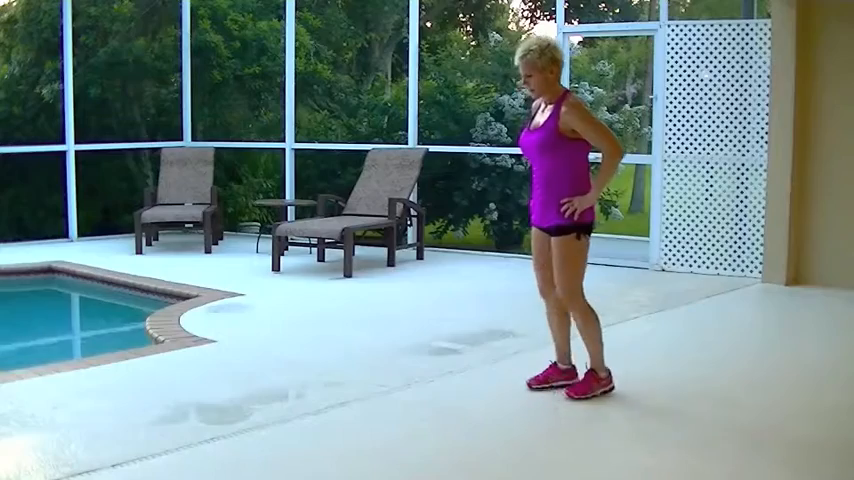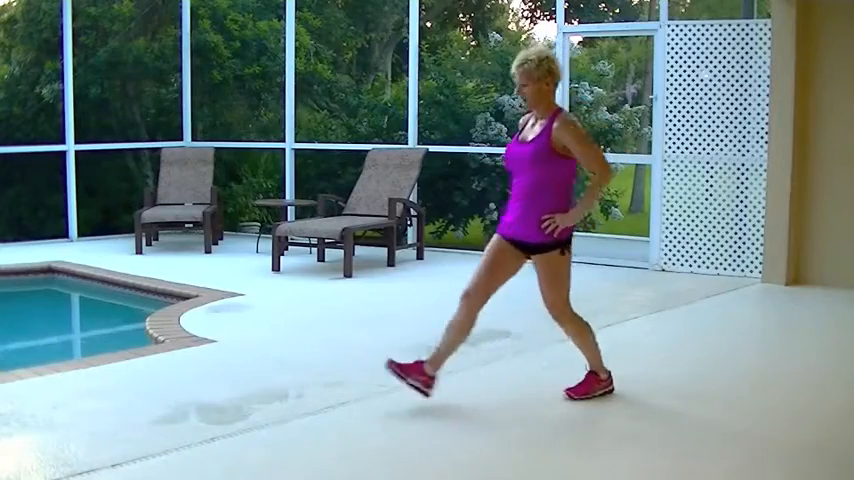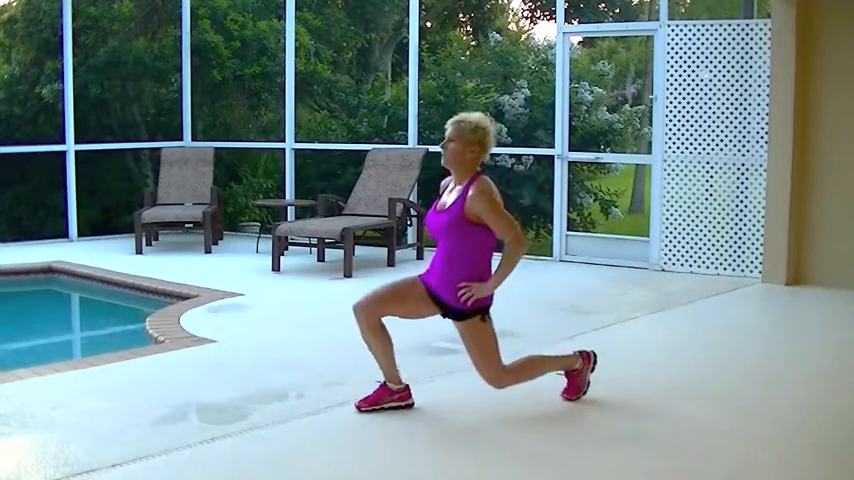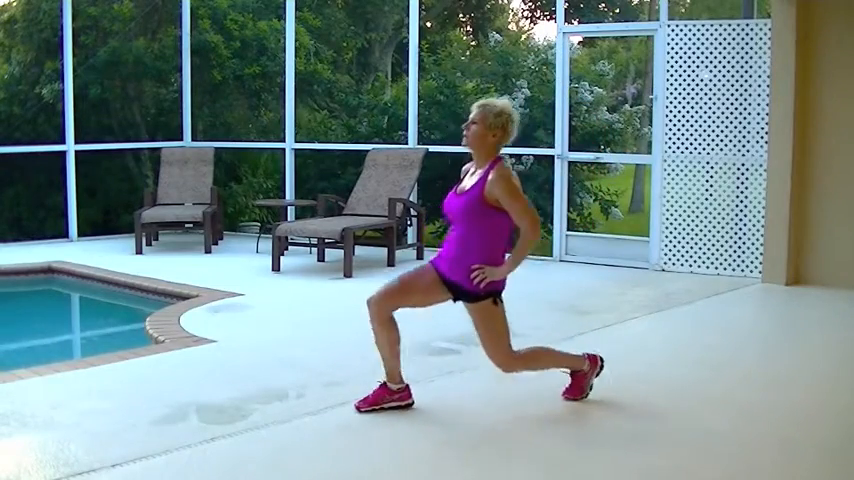
dt=0.5s
person 1, frame 1
left shoulder: (570, 109)
right shoulder: (538, 106)
left elbow: (614, 150)
left wrist: (591, 196)
left hip: (569, 216)
right hip: (543, 214)
left knee: (569, 296)
right knee: (548, 294)
left ankle: (600, 372)
right ankle: (563, 366)
person 1, frame 2
left shoulder: (563, 126)
right shoulder: (526, 122)
left elbow: (602, 172)
left wrist: (574, 215)
left hip: (547, 234)
right hip: (511, 229)
left knee: (559, 311)
right knee: (472, 297)
left ankle: (600, 375)
right ankle: (426, 372)
person 1, frame 3
left shoulder: (480, 192)
right shoulder: (447, 185)
left elbow: (517, 242)
left wrist: (490, 285)
left hip: (465, 296)
right hip: (434, 284)
left knee: (497, 377)
right knee: (364, 309)
left ankle: (577, 362)
right ankle: (395, 388)
person 1, frame 4
left shoulder: (500, 177)
right shoulder: (468, 169)
left elbow: (532, 229)
left wrist: (505, 268)
left hip: (479, 277)
right hip: (445, 267)
left knee: (506, 361)
right knee: (379, 304)
left ankle: (585, 365)
right ankle: (395, 388)
